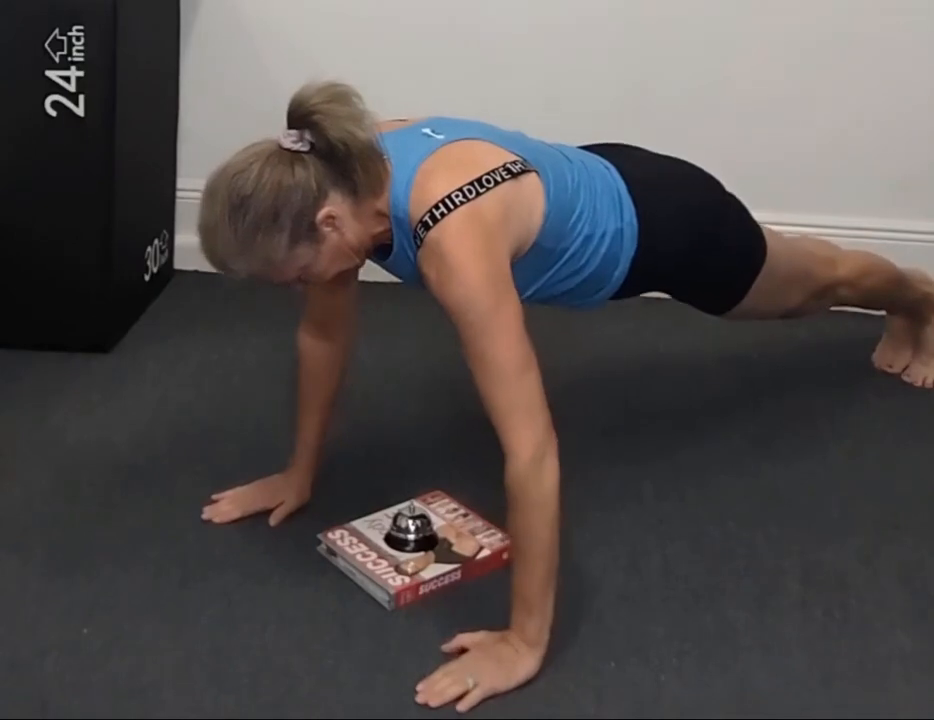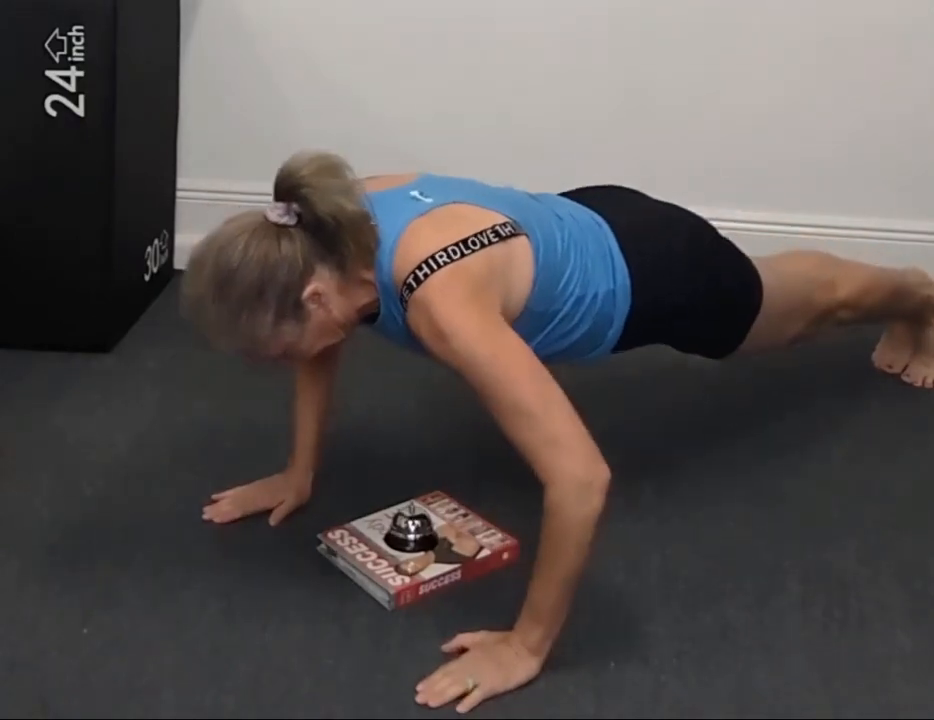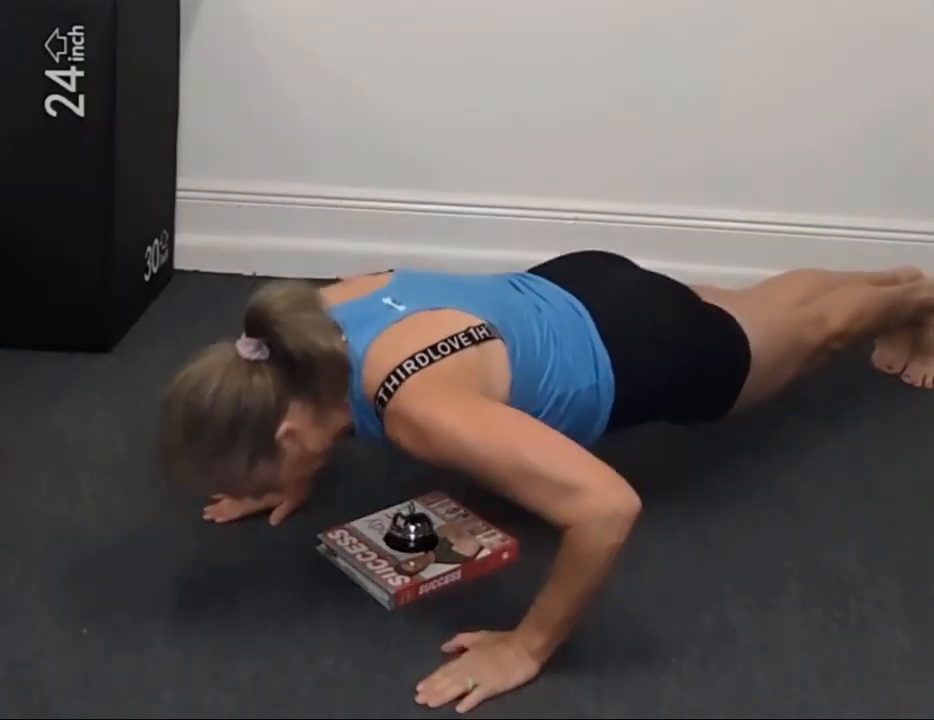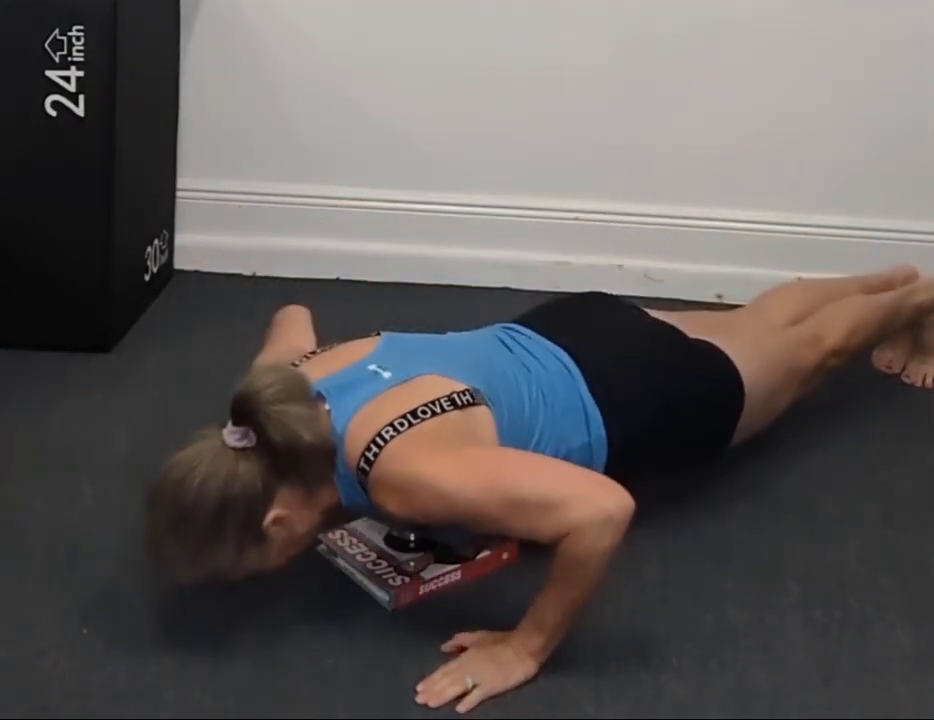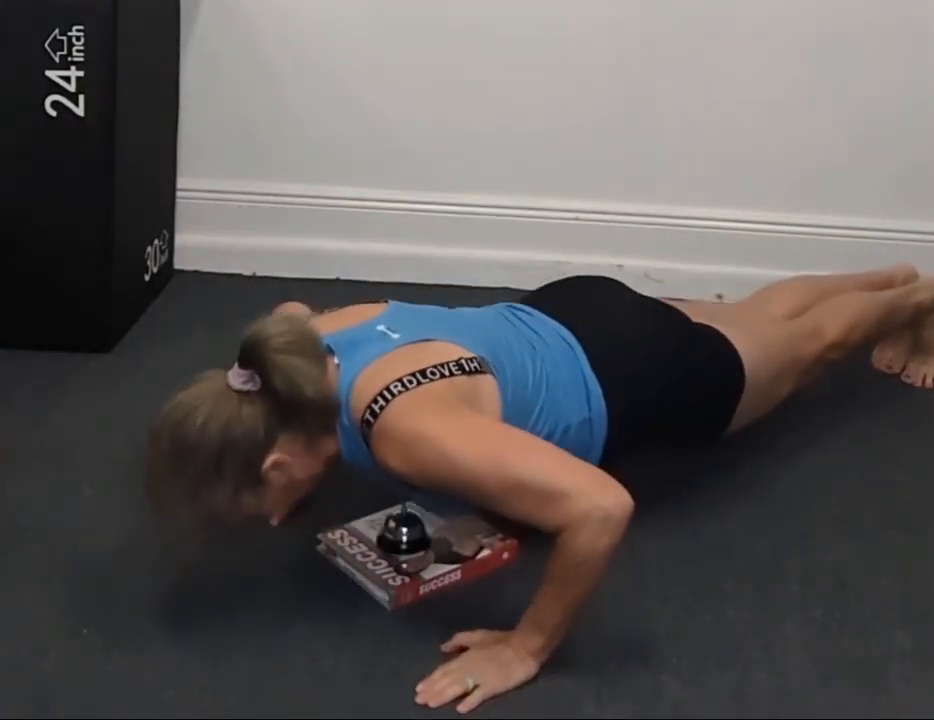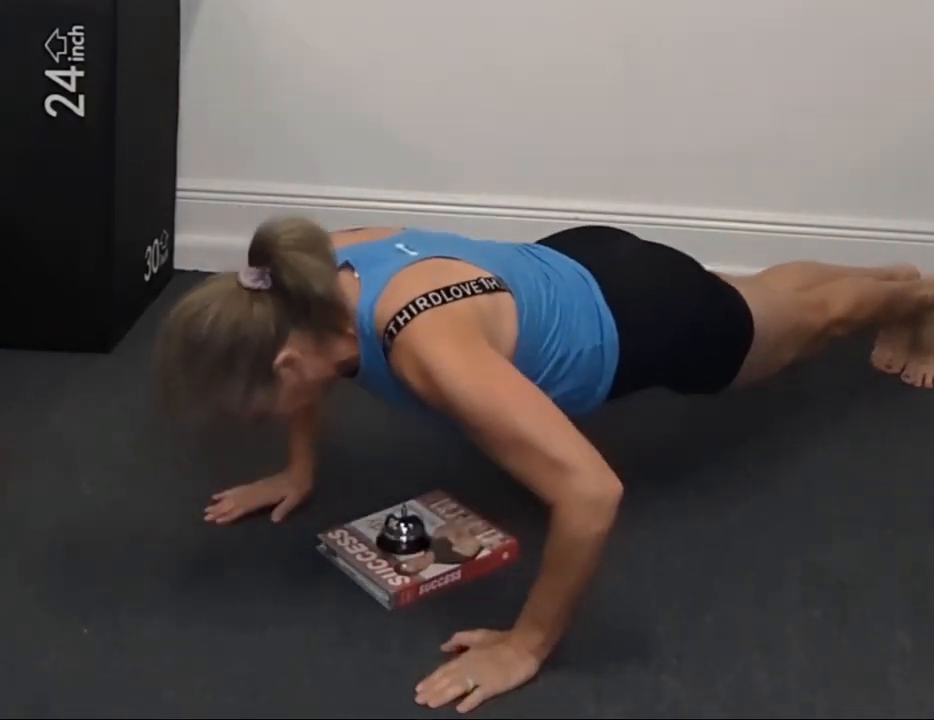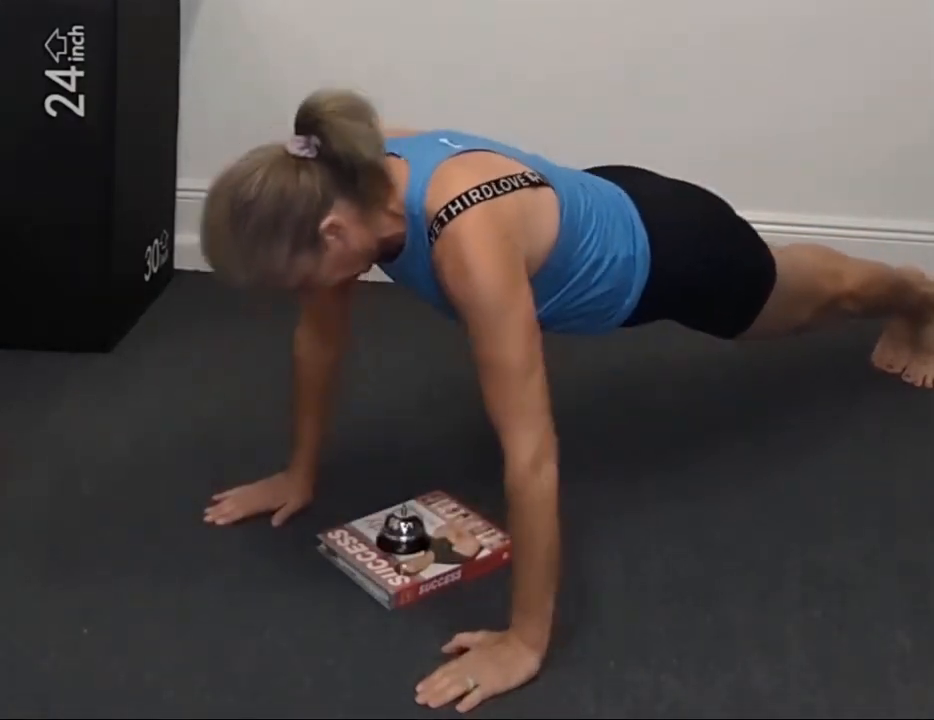
dt=0.3s
person 1, frame 1
left shoulder: (452, 239)
right shoulder: (339, 173)
left elbow: (532, 450)
right elbow: (323, 329)
left wrist: (524, 641)
right wrist: (300, 474)
left hip: (661, 223)
right hip: (597, 189)
left knee: (821, 283)
right knee: (795, 300)
person 1, frame 2
left shoulder: (440, 300)
right shoulder: (330, 231)
left elbow: (581, 477)
right elbow: (318, 348)
left wrist: (527, 646)
right wrist: (299, 473)
left hip: (657, 275)
right hip: (589, 231)
left knee: (821, 302)
right knee: (790, 288)
person 1, frame 3
left shoulder: (416, 411)
right shoulder: (306, 324)
left elbow: (611, 507)
left wrist: (527, 647)
right wrist: (294, 480)
left hip: (633, 356)
right hip: (568, 298)
left knee: (814, 328)
right knee: (759, 303)
person 1, frame 4
left shoulder: (400, 472)
right shoulder: (290, 392)
left elbow: (604, 509)
right elbow: (293, 313)
left wrist: (526, 647)
right wrist: (282, 468)
left hip: (631, 399)
right hip: (556, 339)
left knee: (807, 347)
right knee: (752, 320)
person 1, frame 5
left shoulder: (407, 429)
right shoulder: (301, 357)
left elbow: (604, 507)
left wrist: (525, 648)
right wrist: (295, 488)
left hip: (630, 384)
right hip: (562, 322)
left knee: (808, 341)
right knee: (759, 314)
person 1, frame 6
left shoulder: (426, 351)
right shoulder: (317, 274)
left elbow: (594, 492)
right elbow: (303, 347)
left wrist: (526, 645)
right wrist: (300, 470)
left hip: (642, 322)
right hip: (574, 269)
left knee: (814, 316)
right knee: (762, 290)
person 1, frame 7
left shoulder: (469, 240)
right shoulder: (351, 182)
left elbow: (532, 453)
right elbow: (318, 336)
left wrist: (525, 643)
right wrist: (300, 477)
left hip: (672, 253)
right hip: (609, 216)
left knee: (822, 296)
right knee: (801, 298)
